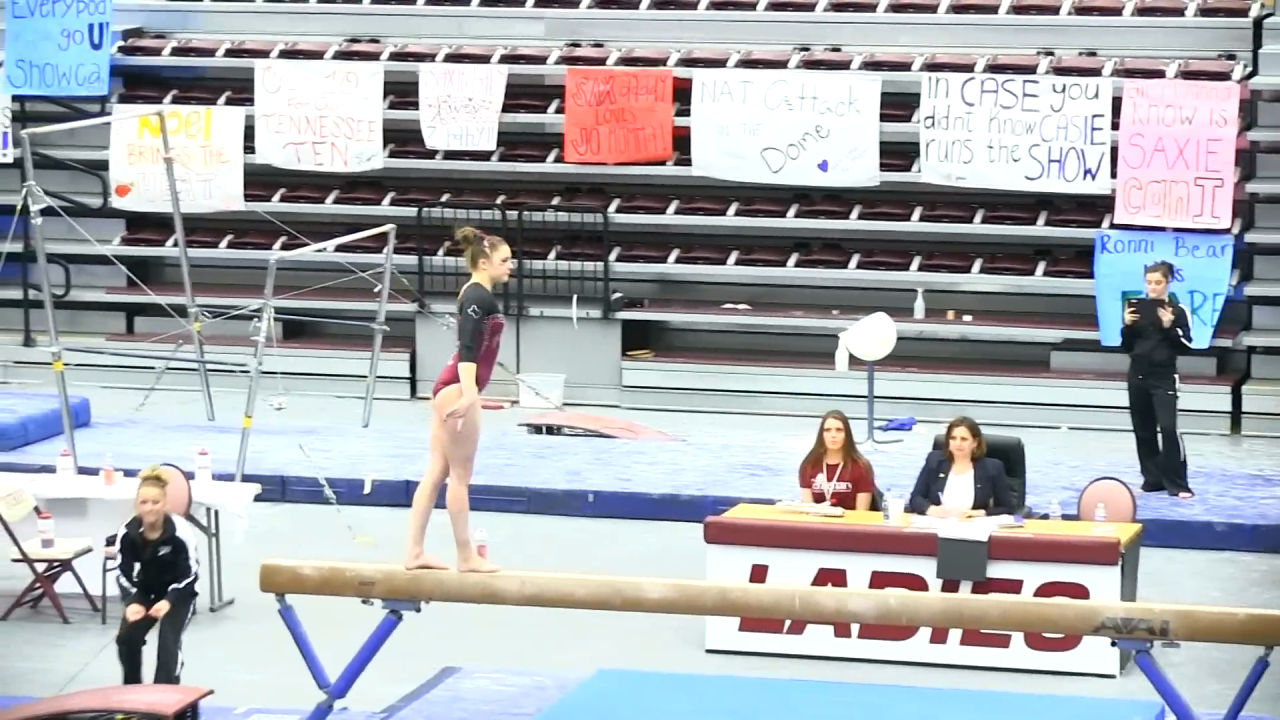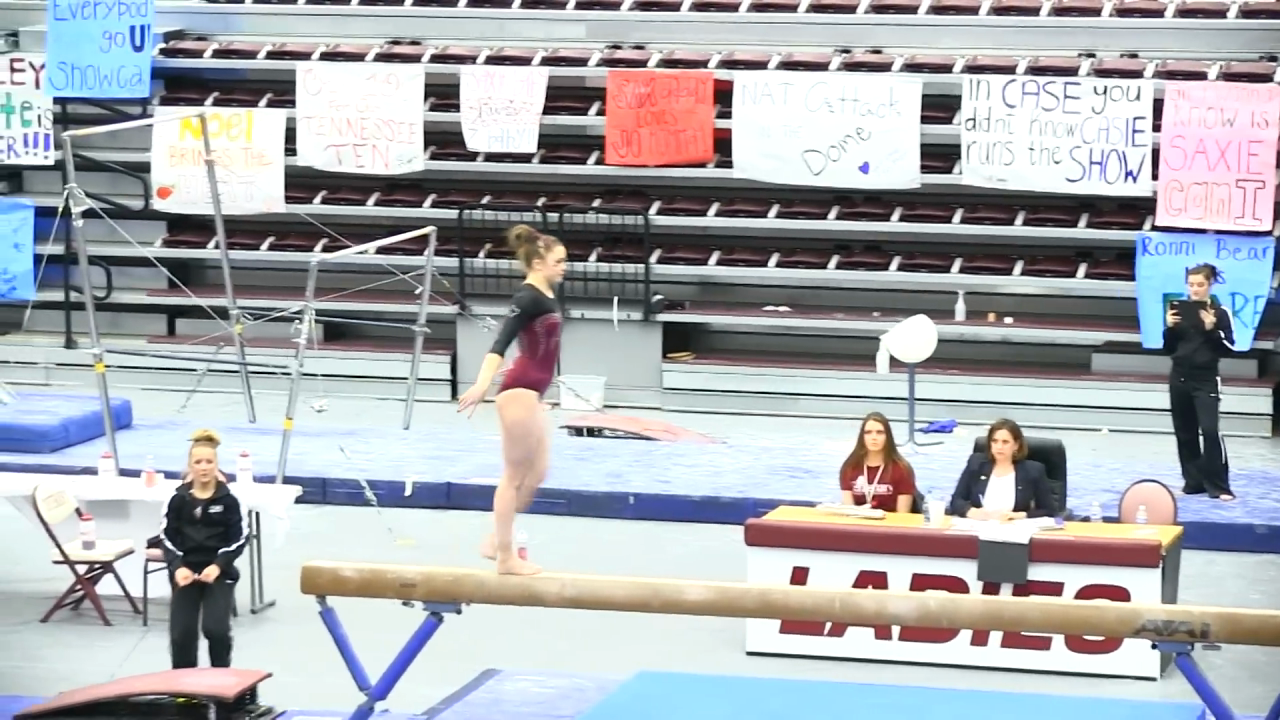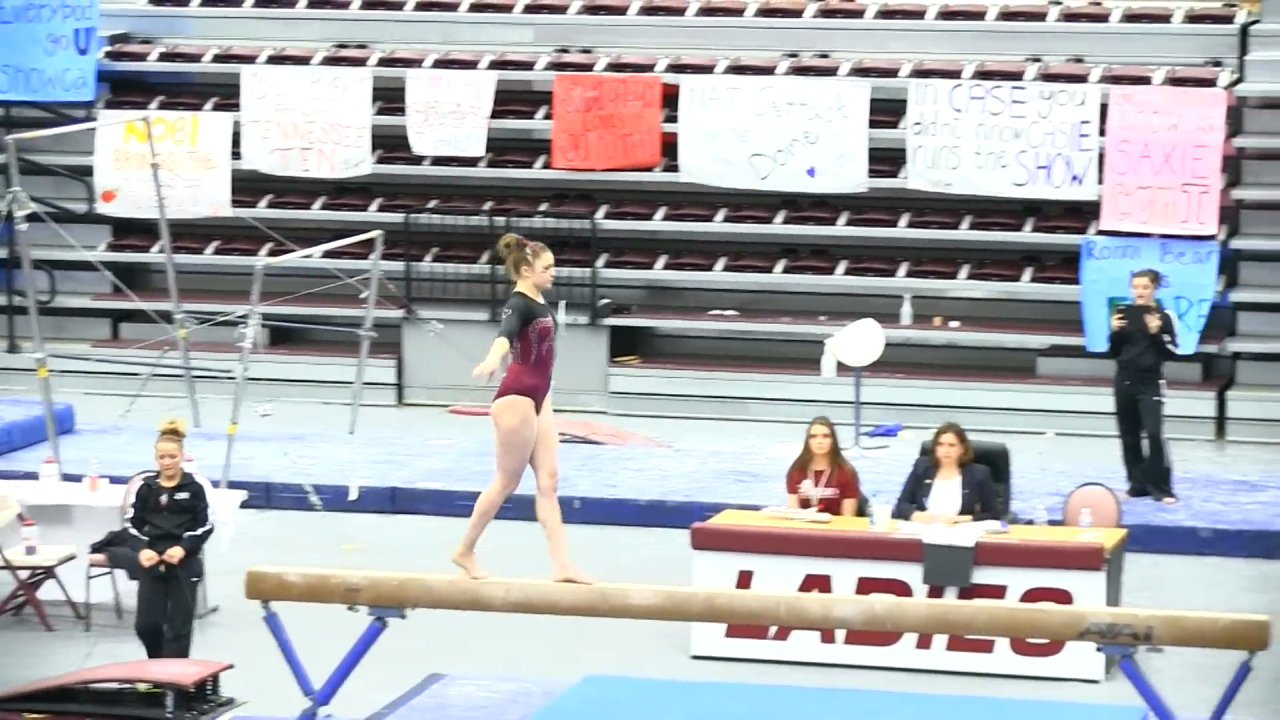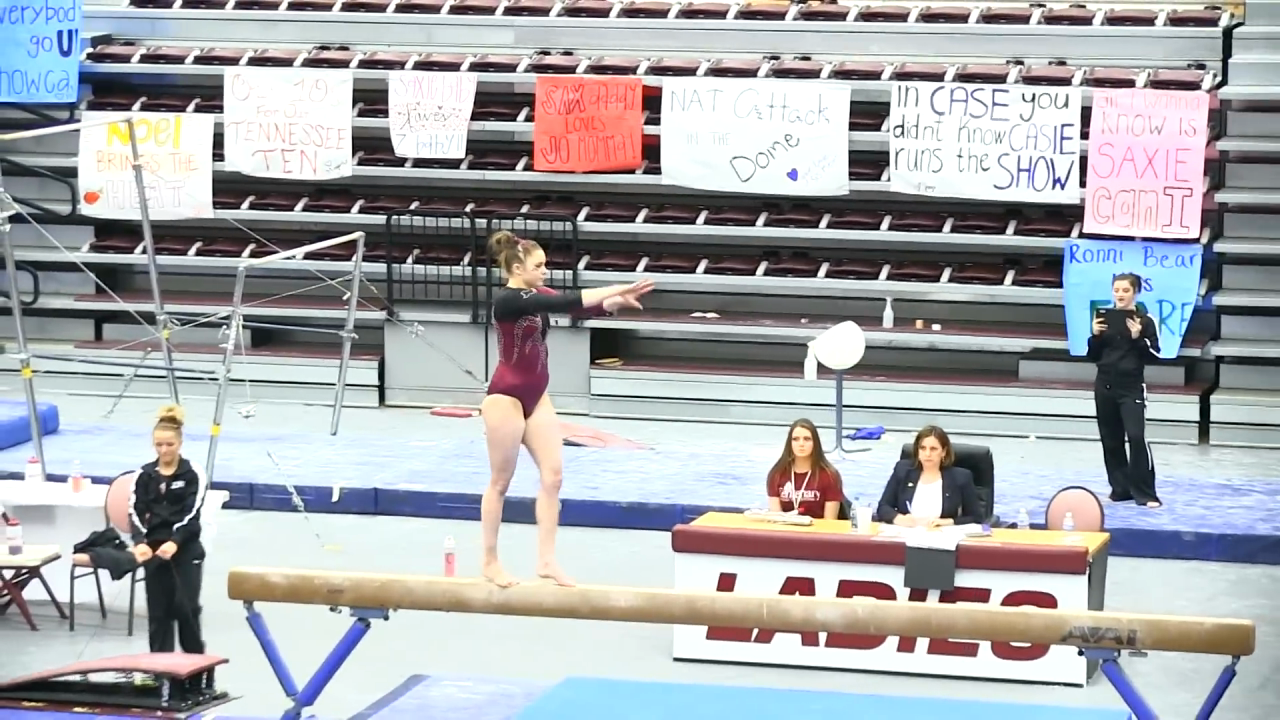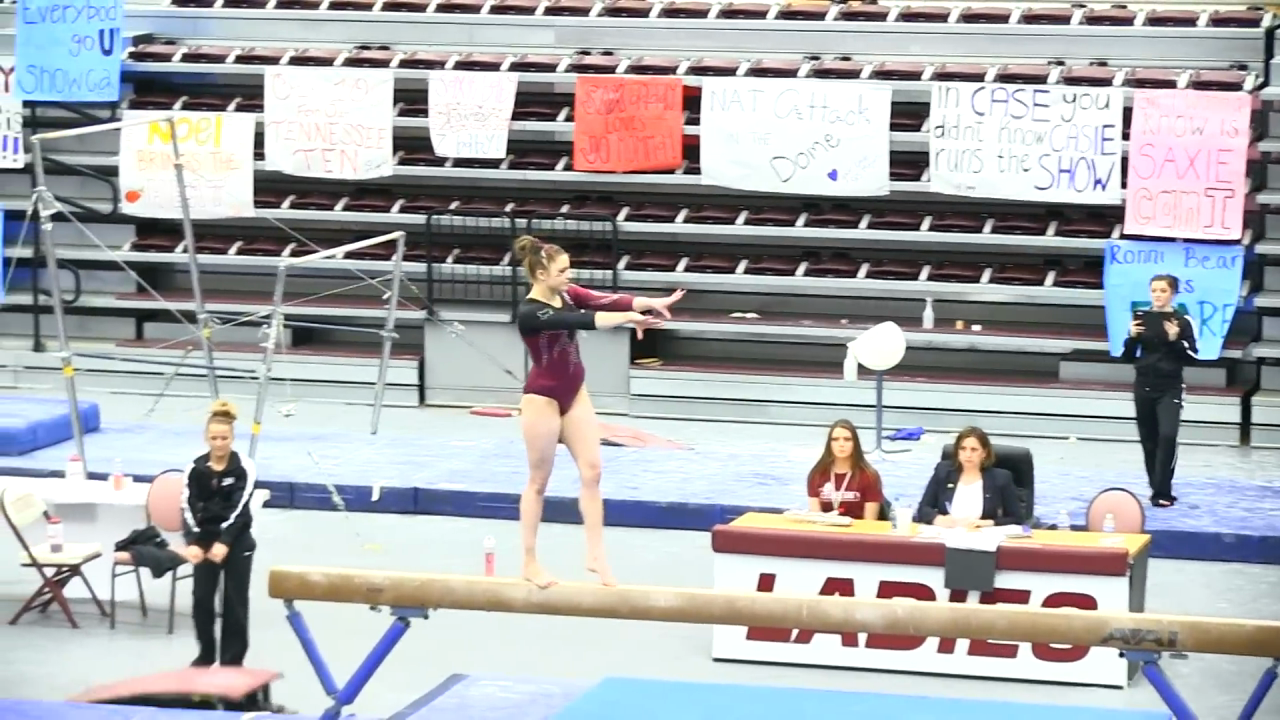
dt=0.4s
person 1, frame 1
left shoulder: (474, 293)
right shoulder: (479, 297)
right elbow: (468, 349)
right wrist: (468, 395)
left hip: (451, 387)
right hip: (458, 388)
left knee: (436, 472)
right knee: (460, 475)
left ankle: (415, 551)
right ankle: (466, 556)
person 1, frame 2
left shoulder: (544, 294)
right shoulder: (528, 297)
right elbow: (501, 342)
right wrist: (482, 383)
left hip: (530, 392)
right hip: (521, 391)
left knee: (535, 474)
right knee: (515, 477)
left ankle: (496, 541)
right ankle: (506, 557)
person 1, frame 3
left shoulder: (538, 301)
right shoulder: (519, 304)
right elbow: (506, 332)
right wrist: (493, 358)
left hip: (538, 399)
right hip: (516, 399)
left knee: (549, 483)
right knee: (506, 483)
left ankle: (562, 564)
right ankle: (464, 551)
person 1, frame 4
left shoulder: (537, 294)
right shoulder: (507, 299)
left elbow: (581, 306)
right elbow: (565, 302)
left wrist: (618, 298)
right wrist: (615, 291)
left hip: (536, 398)
right hip: (505, 398)
left knee: (552, 477)
right knee: (500, 482)
left ankle: (546, 560)
right ankle: (490, 561)
person 1, frame 5
left shoulder: (566, 294)
right shoulder: (530, 313)
left elbow: (604, 301)
right elbow: (583, 320)
left wrist: (646, 303)
right wrist: (629, 318)
left hip: (574, 394)
right hip: (543, 399)
left knee: (592, 472)
right knee: (538, 480)
left ankle: (595, 555)
right ankle: (529, 562)
person 2, frame 1
left shoulder: (180, 531)
right shoulder: (128, 532)
left elbow: (189, 574)
right elbow: (123, 573)
left wrist: (168, 601)
right wrist: (130, 602)
left hip: (179, 591)
right hip: (144, 589)
left knee: (169, 644)
right knee: (127, 638)
person 2, frame 2
left shoulder: (229, 497)
right shoulder: (178, 497)
left elbow: (239, 539)
right elbow: (167, 537)
left wrist: (218, 566)
right wrist: (177, 567)
left hip: (220, 572)
right hip: (186, 572)
left knee: (216, 629)
right knee: (182, 635)
person 2, frame 3
left shoulder: (197, 486)
right shoulder: (144, 487)
left elbow: (206, 526)
right elbow: (132, 524)
left wrist: (183, 547)
right wrist: (142, 549)
left hip: (185, 565)
right hip: (151, 564)
left knee: (178, 628)
right knee: (146, 625)
person 2, frame 4
left shoulder: (193, 474)
right shoulder: (145, 475)
left elbow: (192, 513)
right elbow: (136, 512)
left wrist: (175, 542)
right wrist: (140, 542)
left hip: (186, 550)
right hip: (154, 550)
left knee: (187, 607)
right knee: (158, 611)
person 2, frame 5
left shoulder: (245, 467)
right shoulder: (196, 468)
left elbow: (239, 508)
right elbow: (189, 508)
left wrist: (225, 542)
right wrist: (192, 542)
left hip: (237, 541)
right hip: (206, 540)
left knee: (235, 602)
right knee: (201, 597)
left ankle: (232, 661)
right ankle: (206, 654)
person 3, frame 1
left shoulder: (1177, 311)
right shoulder: (1137, 308)
left elbow: (1185, 346)
right elbow: (1127, 347)
left wrist: (1169, 327)
right wrist: (1127, 326)
left hip: (1164, 377)
right hip: (1137, 376)
left knee: (1168, 428)
right knee: (1143, 430)
left ankle: (1177, 483)
right ankle: (1153, 478)
person 3, frame 2
left shoulder: (1219, 313)
right shoulder: (1179, 310)
left elbow: (1228, 348)
right elbow: (1169, 349)
left wrist: (1211, 329)
right wrist: (1169, 328)
left hip: (1205, 380)
right hip: (1179, 378)
left knee: (1210, 430)
right knee: (1184, 432)
left ankle: (1218, 485)
right ankle: (1194, 480)
person 3, frame 3
left shoulder: (1163, 317)
right shoulder: (1124, 314)
left elbow: (1171, 352)
right elbow: (1114, 352)
left wrist: (1156, 333)
right wrist: (1115, 332)
left hip: (1149, 383)
right hip: (1124, 381)
left knee: (1154, 433)
right knee: (1129, 435)
left ankle: (1161, 487)
right ankle: (1138, 483)
person 3, frame 4
left shoulder: (1145, 321)
right shoulder: (1104, 317)
left elbow: (1154, 355)
right elbow: (1093, 356)
left wrist: (1137, 338)
right wrist: (1095, 335)
left hip: (1131, 387)
right hip: (1105, 385)
left knee: (1136, 437)
right knee: (1110, 439)
left ankle: (1145, 492)
right ankle: (1120, 487)
person 3, frame 5
left shoulder: (1182, 321)
right shoulder: (1141, 318)
left elbow: (1191, 357)
right elbow: (1128, 357)
left wrist: (1175, 340)
right wrist: (1131, 338)
left hip: (1170, 388)
right hip: (1144, 387)
left knee: (1168, 436)
right knee: (1149, 440)
left ankle: (1163, 491)
right ankle: (1158, 488)
